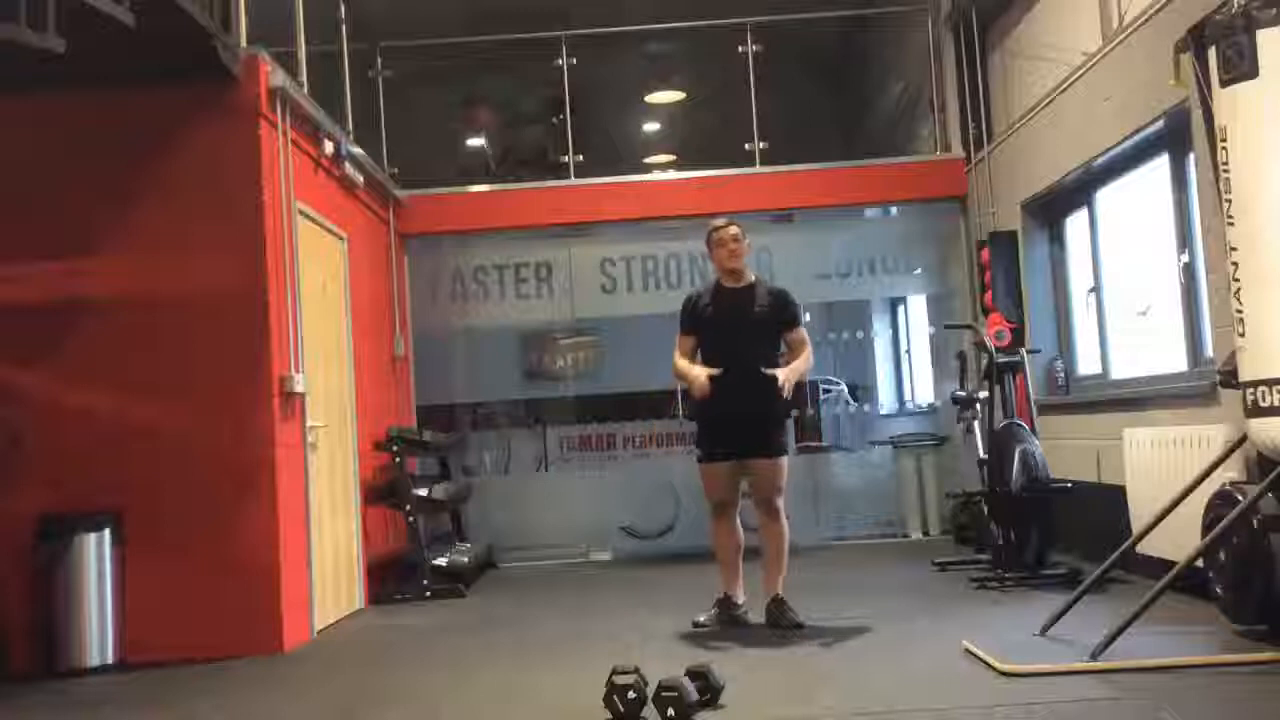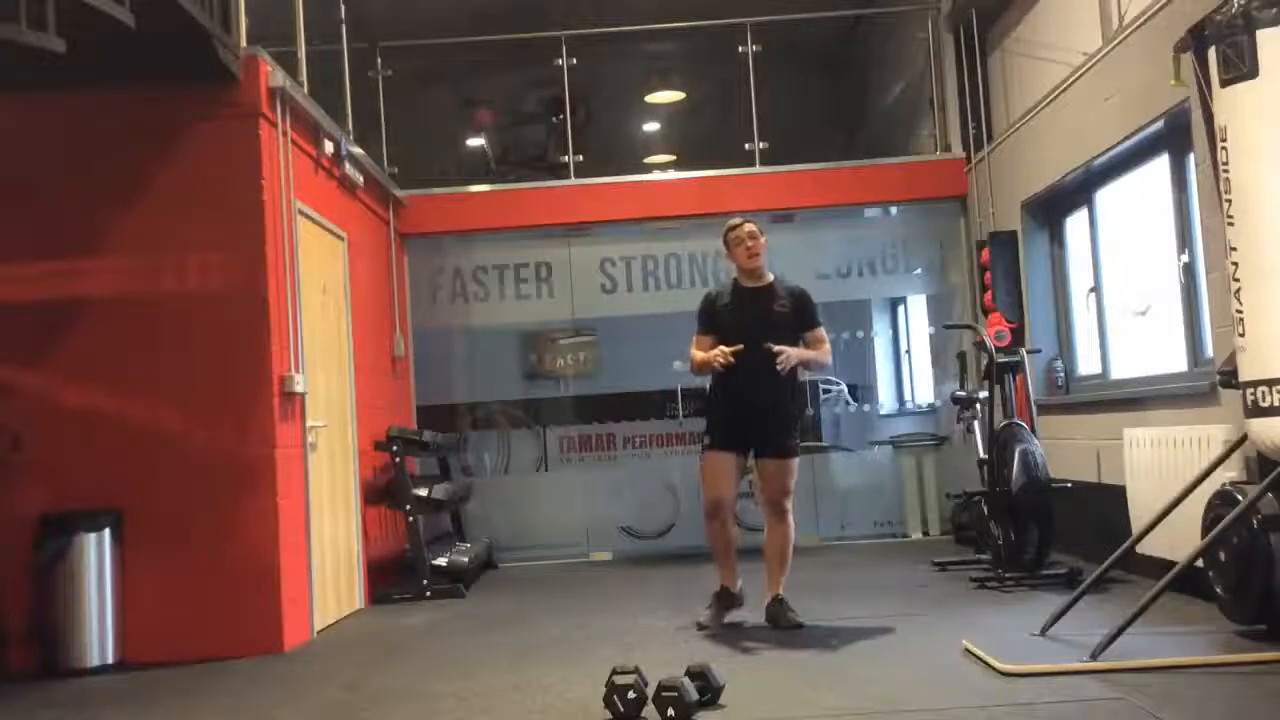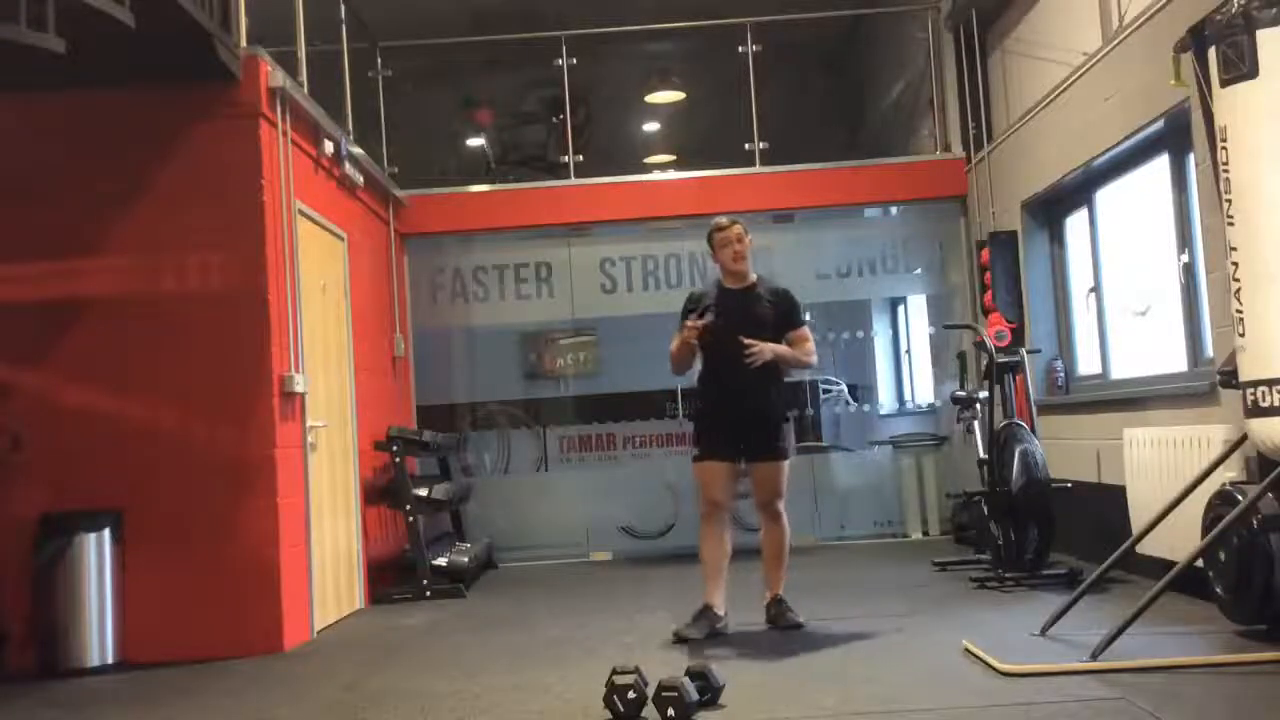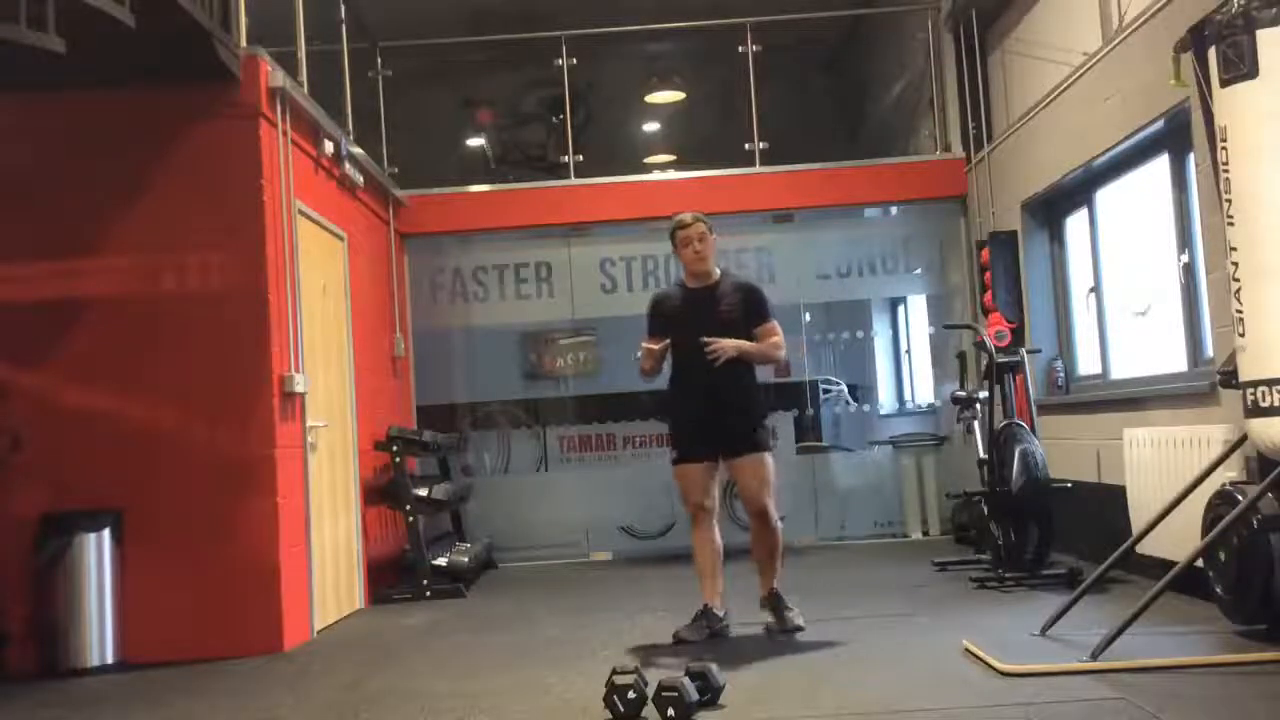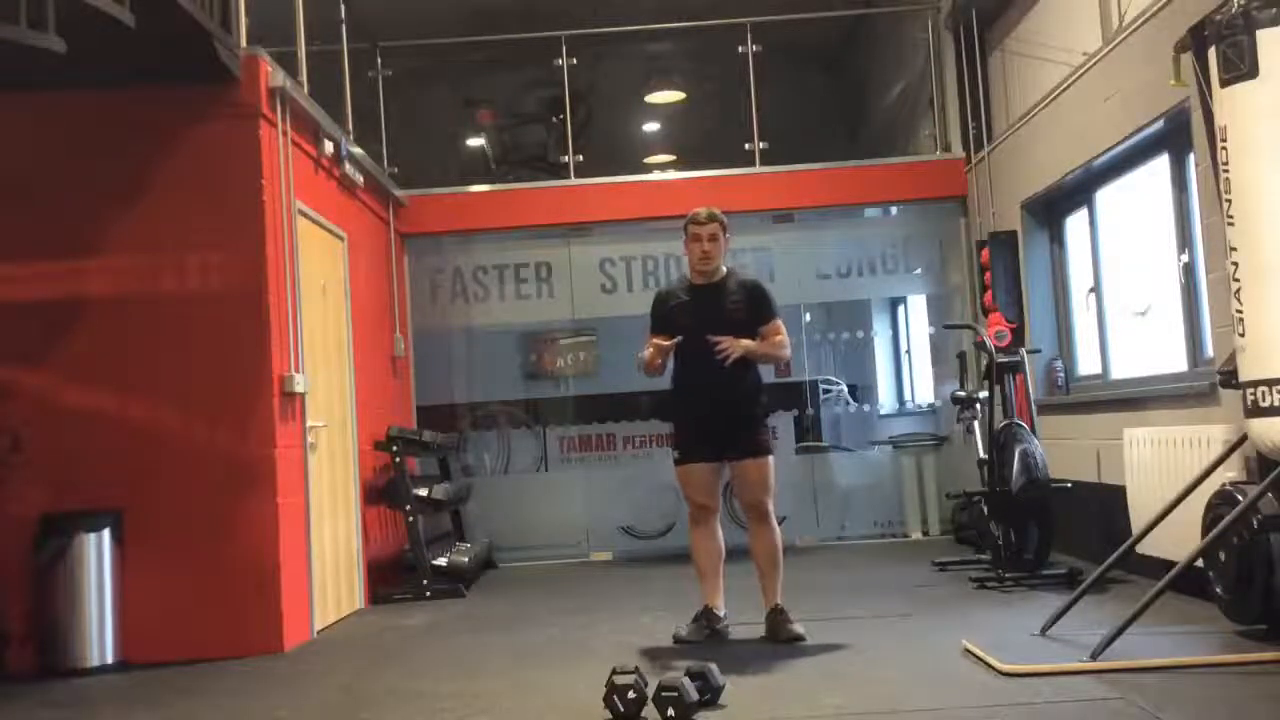
dt=0.5s
person 1, frame 1
left shoulder: (776, 297)
right shoulder: (697, 303)
left elbow: (804, 351)
right elbow: (680, 358)
left wrist: (791, 370)
right wrist: (691, 371)
left hip: (765, 417)
right hip: (716, 420)
left knee: (771, 506)
right knee: (722, 509)
left ankle: (775, 599)
right ankle: (732, 600)
person 1, frame 2
left shoulder: (795, 297)
right shoulder: (715, 301)
left elbow: (824, 354)
right elbow: (696, 359)
left wrist: (799, 354)
right wrist: (711, 357)
left hip: (778, 416)
right hip: (726, 416)
left knee: (778, 506)
right knee: (716, 506)
left ankle: (776, 598)
right ankle: (729, 588)
person 1, frame 3
left shoulder: (778, 297)
right shoulder: (699, 301)
left elbow: (809, 354)
right elbow: (678, 366)
left wrist: (775, 350)
right wrist: (685, 341)
left hip: (765, 418)
right hip: (715, 420)
left knee: (772, 508)
right knee: (713, 510)
left ankle: (775, 600)
right ankle: (713, 608)
person 1, frame 4
left shoulder: (744, 292)
right shoulder: (664, 303)
left elbow: (777, 349)
right elbow: (651, 371)
left wrist: (739, 346)
right wrist: (647, 361)
left hip: (743, 416)
right hip: (689, 422)
left knee: (762, 508)
right knee: (701, 512)
left ankle: (772, 593)
right ankle: (713, 611)
person 1, frame 5
left shoulder: (750, 290)
right shoulder: (668, 299)
left elbow: (783, 348)
right elbow: (652, 366)
left wrist: (746, 346)
right wrist: (654, 356)
left hip: (745, 417)
right hip: (693, 421)
left knee: (760, 510)
right knee: (702, 512)
left ankle: (775, 611)
right ankle: (713, 612)
